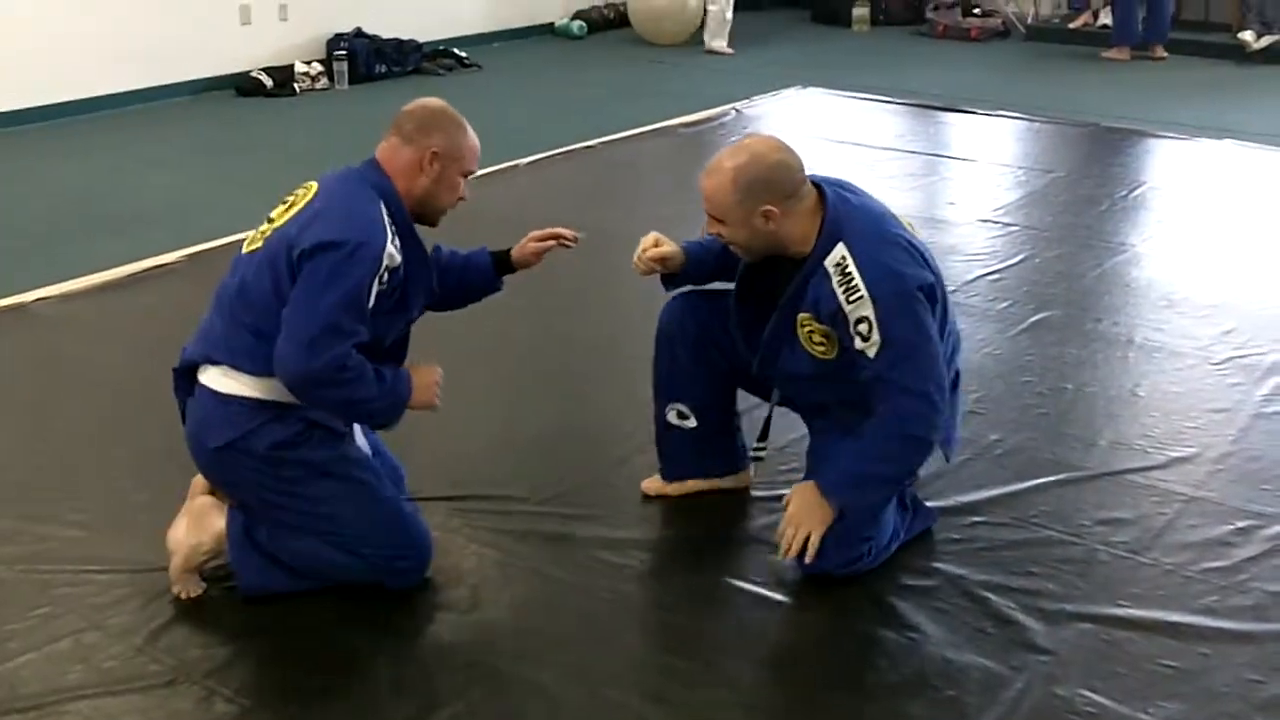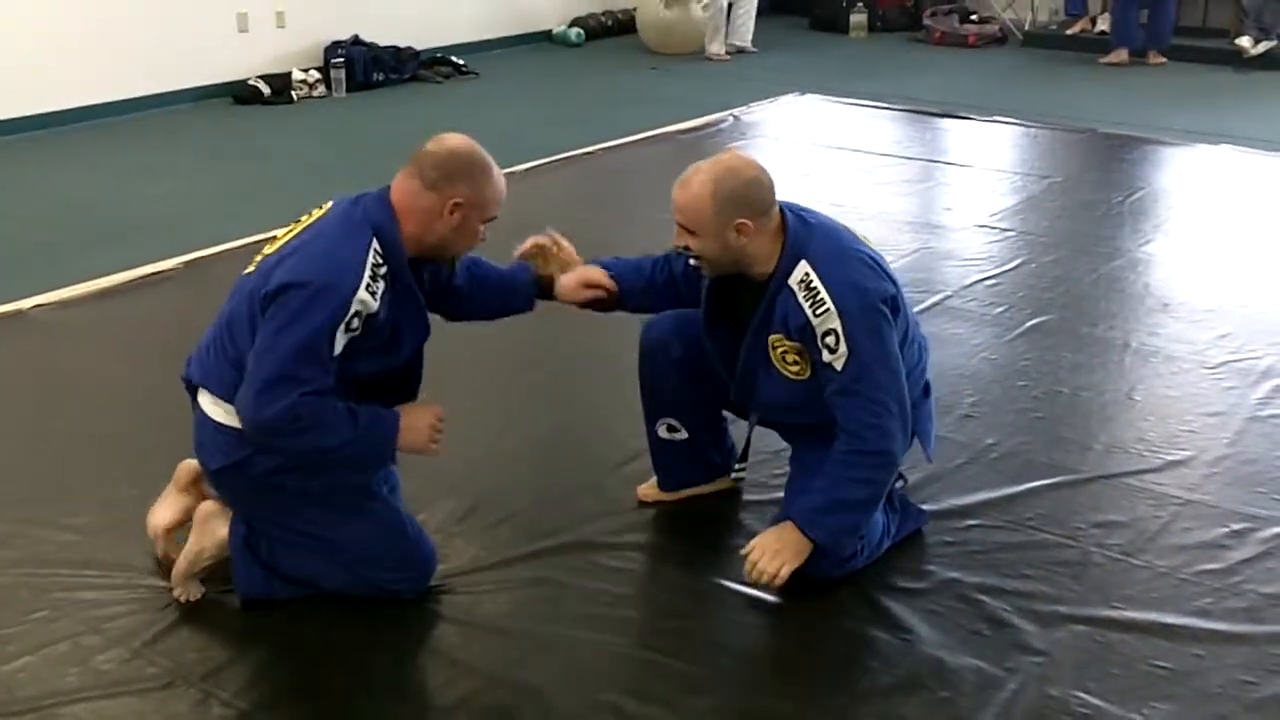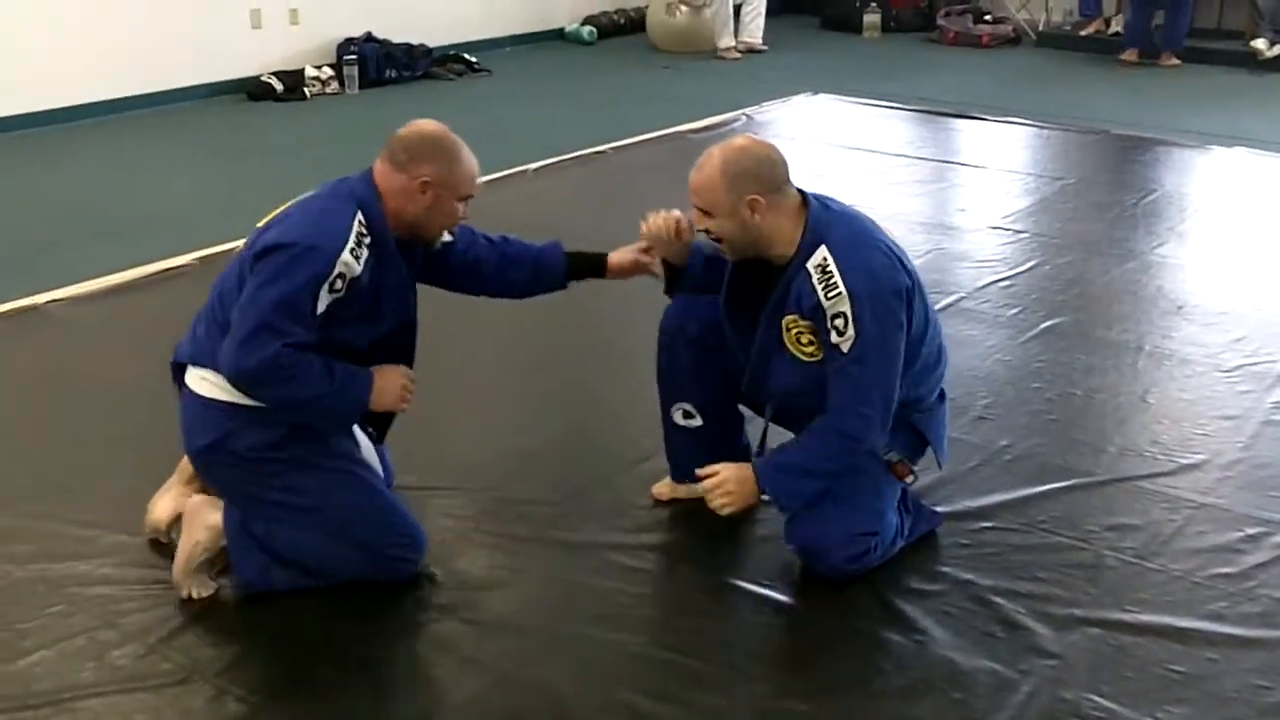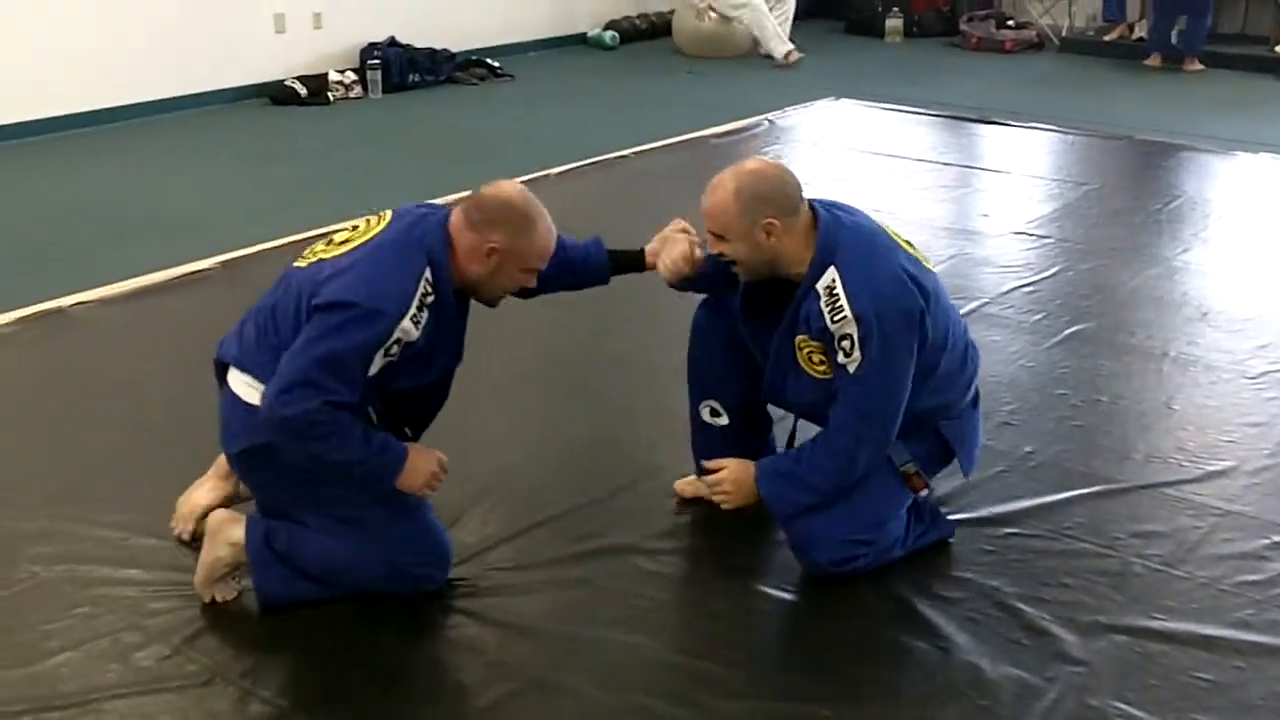
dt=0.5s
person 1, frame 1
left shoulder: (354, 196)
right shoulder: (358, 235)
left elbow: (418, 280)
right elbow: (313, 366)
left wrist: (506, 262)
right wrist: (400, 389)
left hip: (247, 405)
right hip: (253, 422)
left knee: (384, 487)
right knee: (402, 555)
left ankle: (233, 486)
right ankle: (226, 529)
person 1, frame 2
left shoulder: (377, 219)
right shoulder: (336, 280)
left elbow: (448, 281)
right elbow: (276, 410)
left wrist: (546, 287)
right wrist: (391, 430)
left hip: (265, 418)
right hip: (257, 439)
left knee: (377, 491)
right knee: (406, 568)
left ankle: (213, 484)
right ankle: (234, 534)
person 1, frame 3
left shoulder: (375, 213)
right shoulder: (320, 245)
left elbow: (479, 259)
right elbow: (256, 364)
left wrist: (599, 265)
right wrist: (363, 389)
left hip: (268, 406)
right hip: (241, 418)
left knee: (371, 480)
right knee: (394, 549)
left ankle: (211, 476)
right ankle: (223, 523)
person 1, frame 4
left shoulder: (433, 229)
right shoulder: (380, 299)
left elbow: (541, 264)
right elbow: (296, 413)
left wrist: (635, 259)
right wrist: (393, 461)
left hip: (307, 398)
right hip: (276, 421)
left knee: (404, 497)
right knee: (420, 563)
left ankle: (241, 477)
right ankle: (244, 539)
person 2, frame 1
left shoulder: (880, 278)
right shoulder: (796, 199)
left elbow: (915, 412)
right elbow: (735, 252)
left wrist: (829, 494)
right wrist: (683, 259)
left hip: (874, 412)
left knee: (827, 552)
right knee: (687, 320)
left ankle: (896, 508)
right ankle: (708, 466)
person 2, frame 2
left shoulder: (845, 294)
right shoulder: (736, 244)
left elbow: (873, 435)
right elbow: (671, 278)
left wrist: (804, 529)
right wrist: (589, 274)
left hip: (859, 416)
left knee: (822, 554)
right knee: (665, 339)
left ankle: (879, 504)
right ankle: (703, 471)
person 2, frame 3
left shoulder: (859, 279)
right shoulder: (761, 230)
left elbow: (856, 422)
right elbow: (722, 276)
left wrist: (762, 479)
right wrist: (680, 256)
left hip: (877, 418)
left knee: (827, 545)
right knee: (686, 323)
left ankle: (898, 508)
right ankle: (709, 467)
person 2, frame 4
left shoulder: (870, 298)
right shoulder: (800, 224)
left elbow: (860, 436)
right elbow: (718, 260)
left wrist: (765, 483)
right wrist: (685, 264)
left hip: (910, 419)
right hip: (831, 387)
left knee: (822, 544)
right knee: (717, 322)
left ankle: (912, 513)
right ankle: (730, 472)
